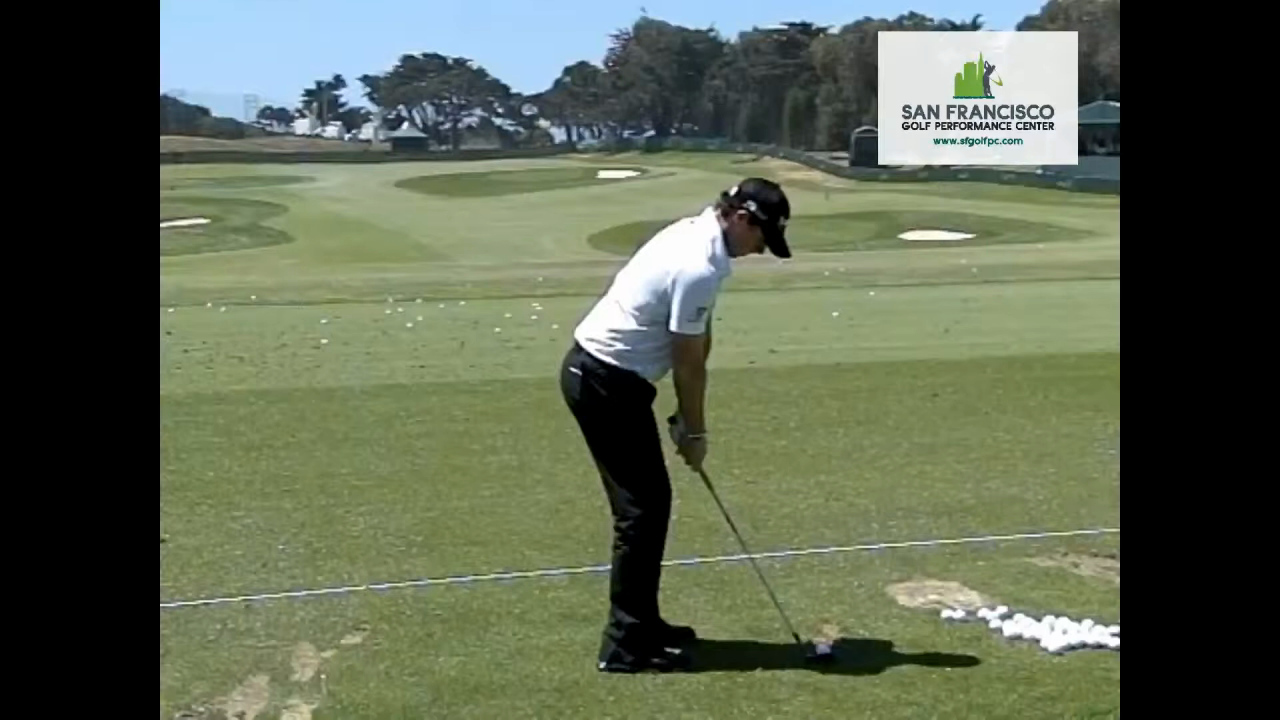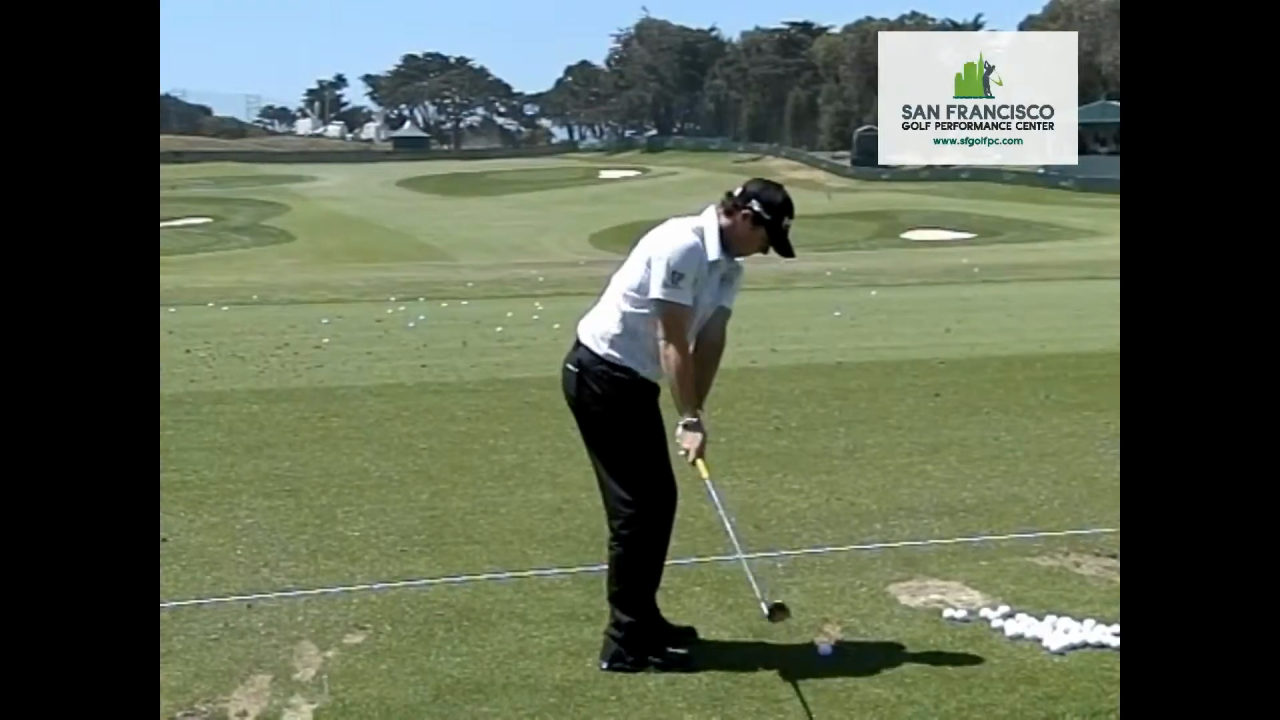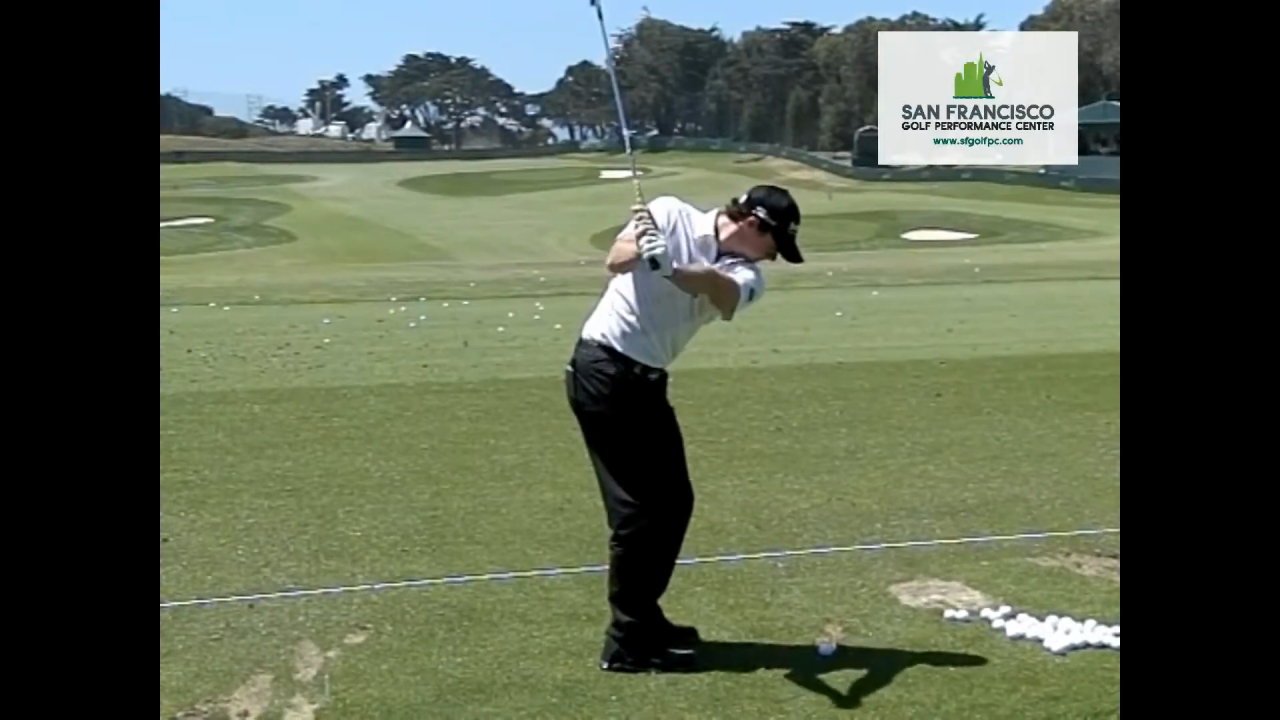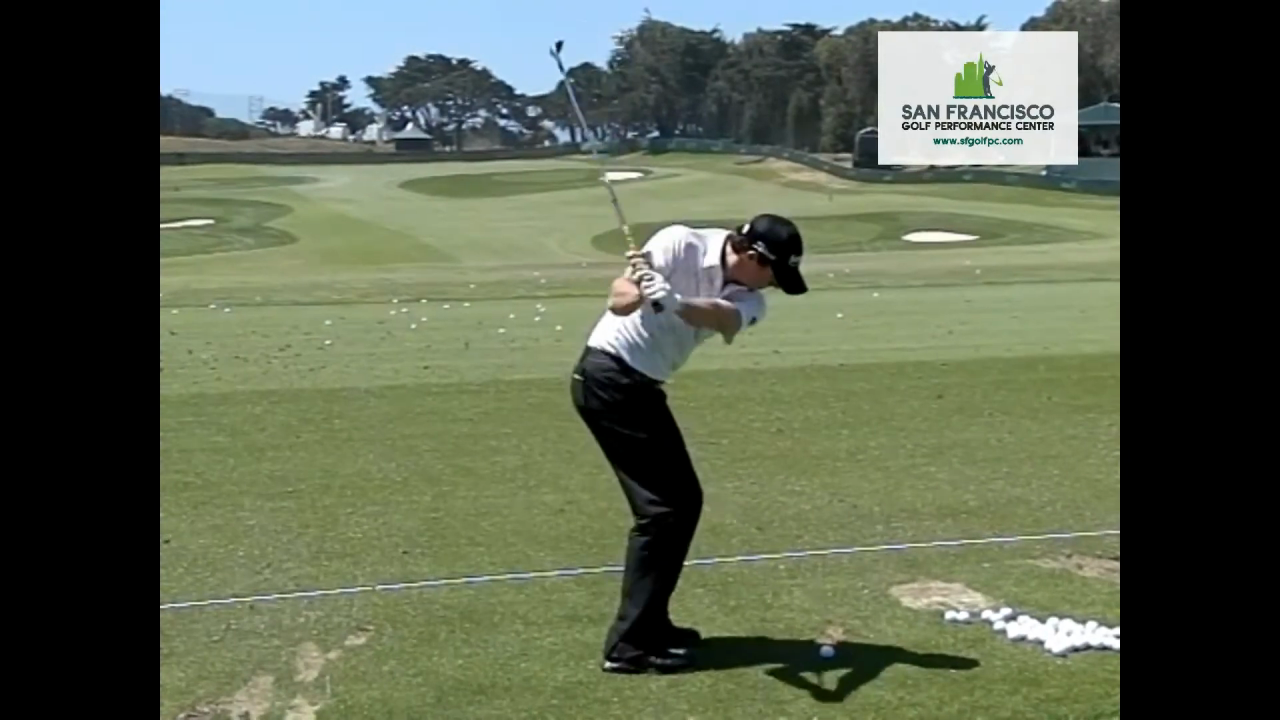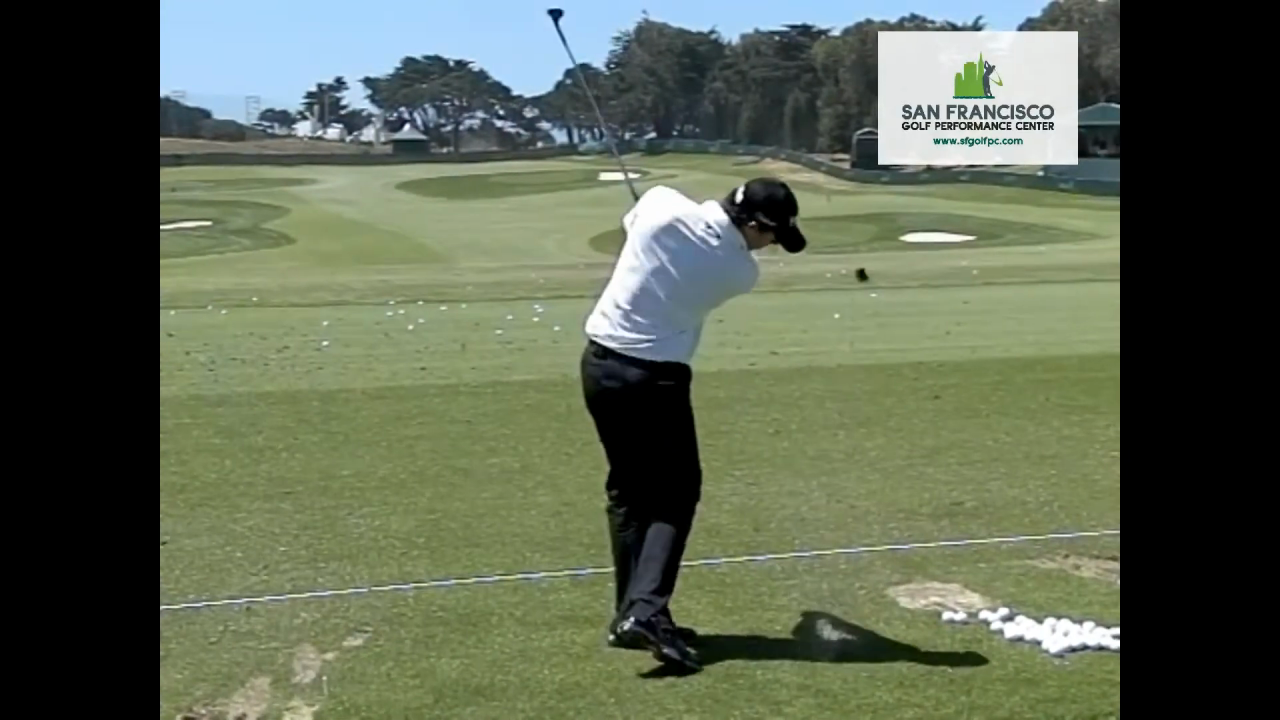
dt=1s
person 1, frame 1
left shoulder: (695, 234)
right shoulder: (699, 268)
left elbow: (699, 341)
right elbow: (688, 362)
left wrist: (686, 417)
right wrist: (695, 431)
left hip: (610, 375)
right hip: (604, 381)
left knee: (653, 500)
right knee: (641, 509)
left ankle: (641, 620)
right ankle: (625, 644)
person 1, frame 2
left shoulder: (730, 269)
right shoulder: (681, 242)
left elbow: (710, 339)
right elbow: (671, 338)
left wrist: (695, 413)
right wrist: (687, 418)
left hip: (635, 382)
right hip: (600, 375)
left knee: (659, 500)
right knee: (636, 507)
left ankle: (642, 618)
right ankle: (625, 642)
person 1, frame 3
left shoulder: (747, 277)
right shoulder: (672, 214)
left elbow: (715, 285)
right elbow: (616, 261)
left wrist: (667, 265)
right wrist: (638, 246)
left hip: (647, 379)
right hip: (604, 369)
left knee: (673, 502)
right knee: (636, 508)
left ankle: (644, 618)
right ankle: (627, 642)
person 1, frame 4
left shoulder: (751, 301)
right shoulder: (682, 243)
left elbow: (718, 320)
right elbow: (619, 301)
left wrist: (674, 304)
right wrist: (642, 288)
left hip: (640, 384)
right hip: (609, 377)
left knee: (684, 501)
right knee: (662, 506)
left ankle: (647, 621)
right ankle: (629, 643)
person 1, frame 5
left shoulder: (661, 204)
right shoulder: (742, 271)
left hip: (601, 363)
right hip: (658, 379)
left knee: (627, 491)
right knee: (673, 499)
left ankle: (632, 614)
right ankle: (648, 609)
